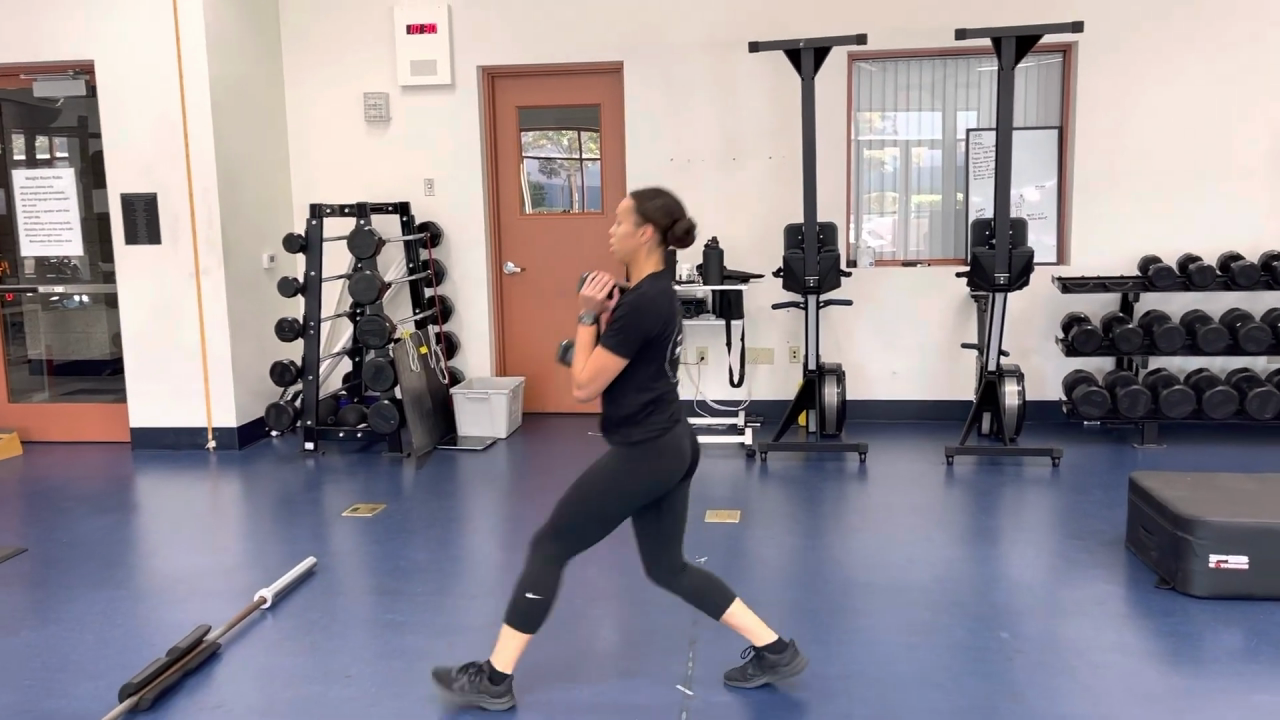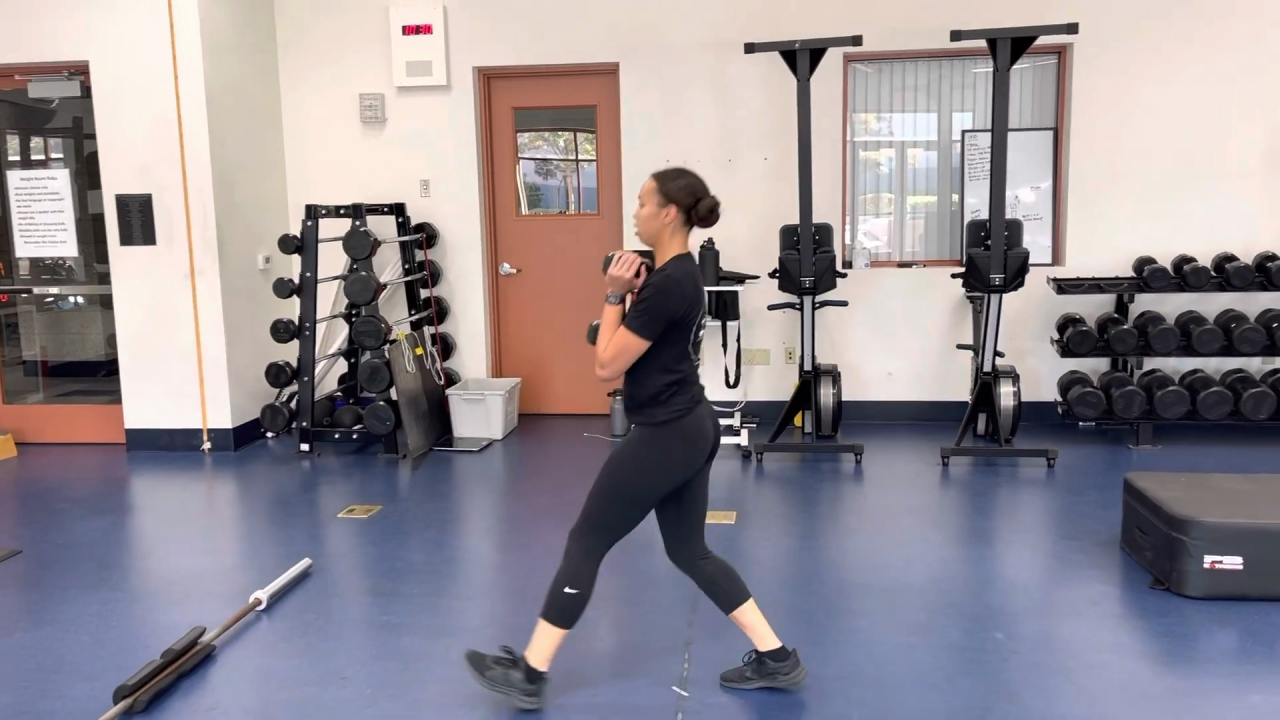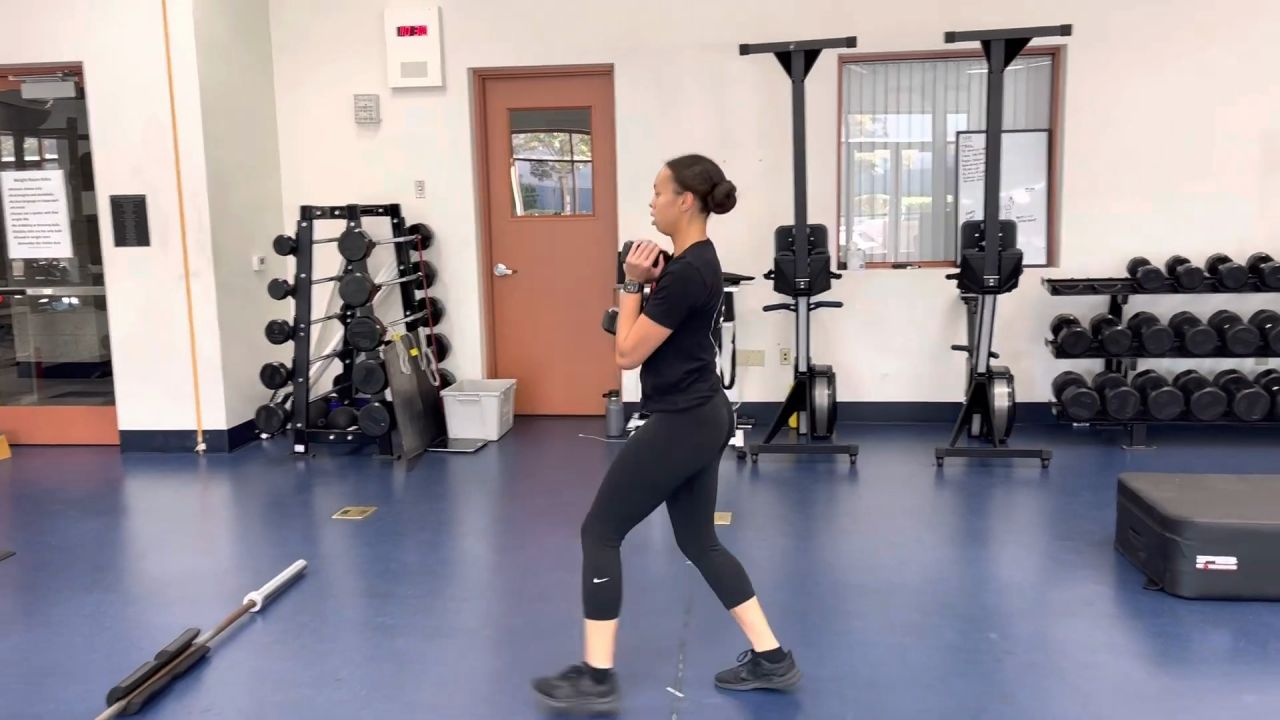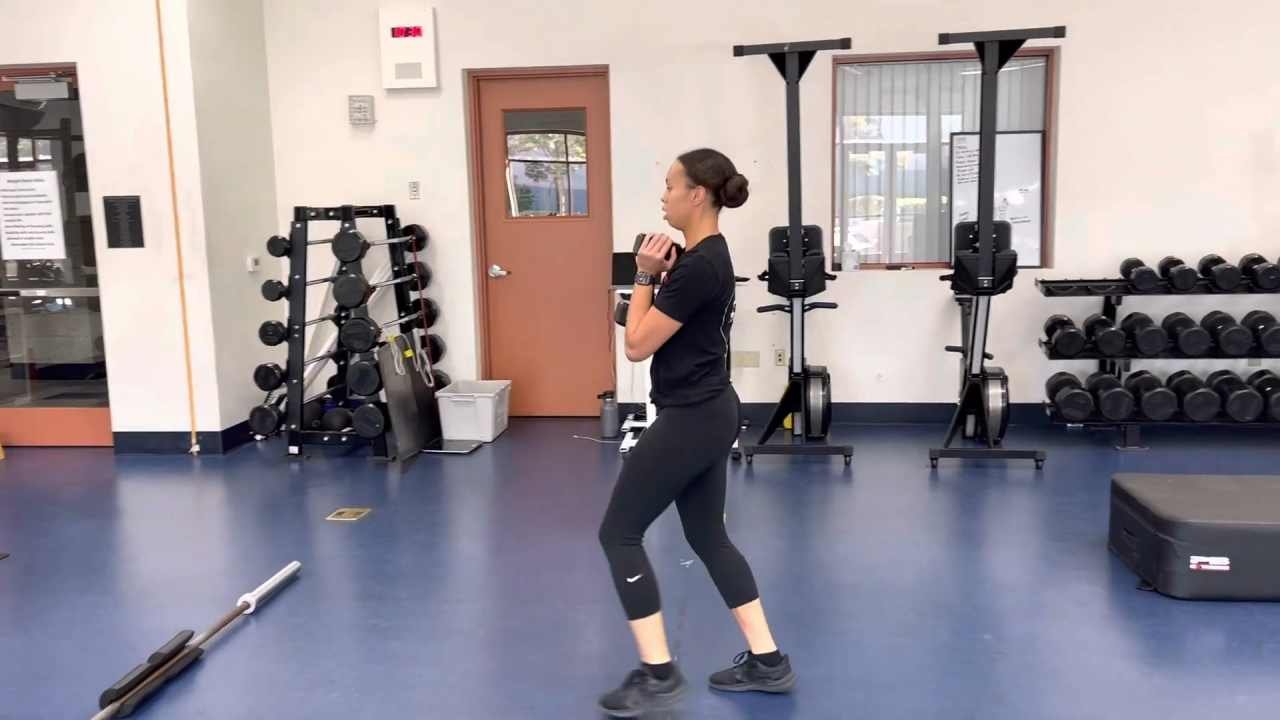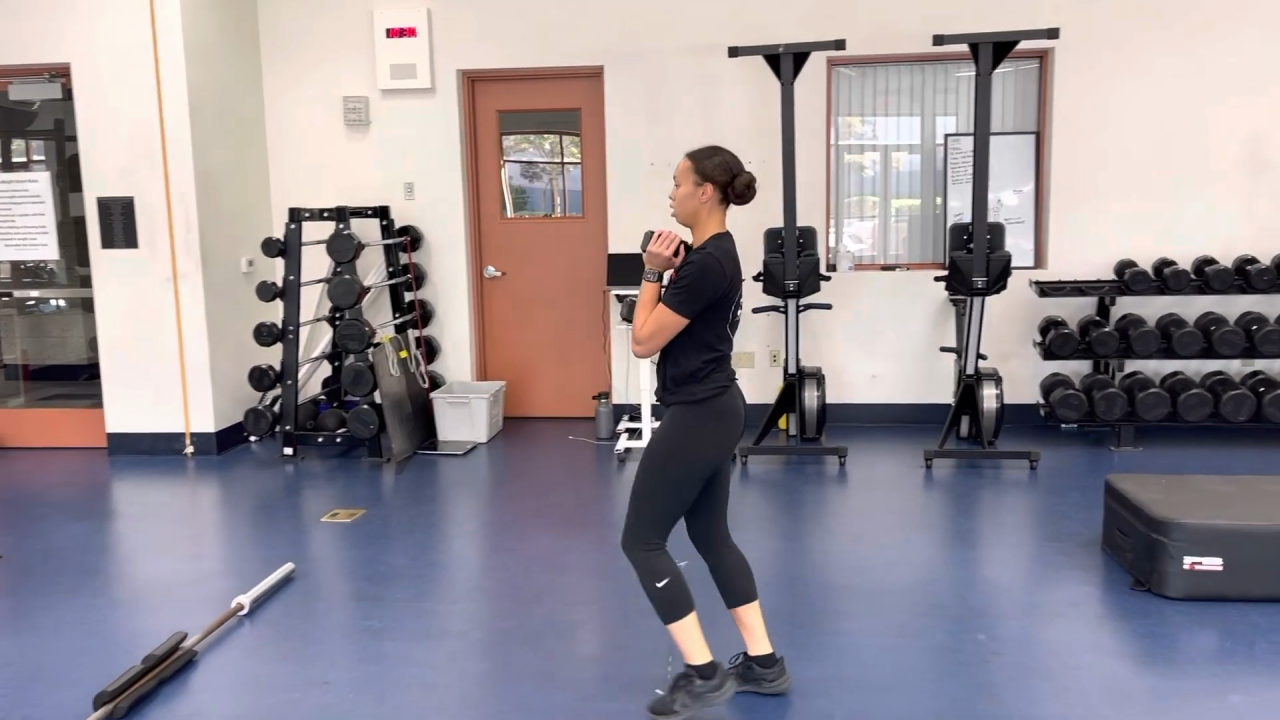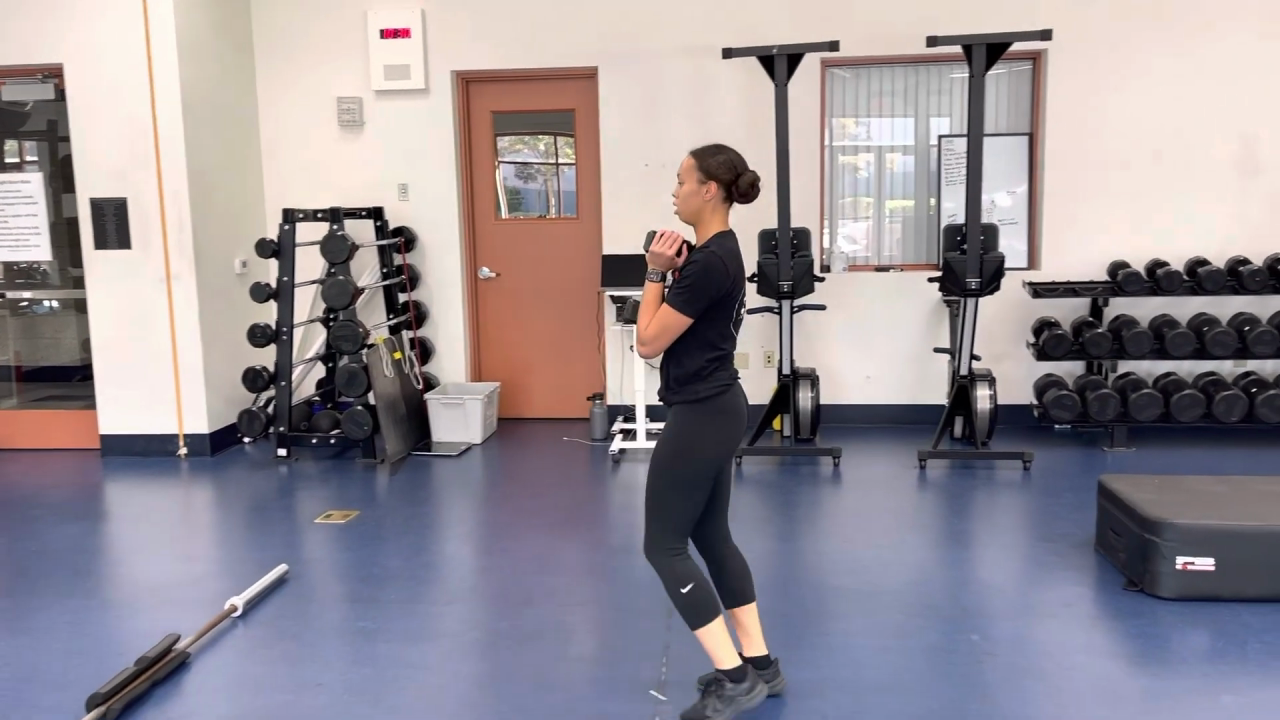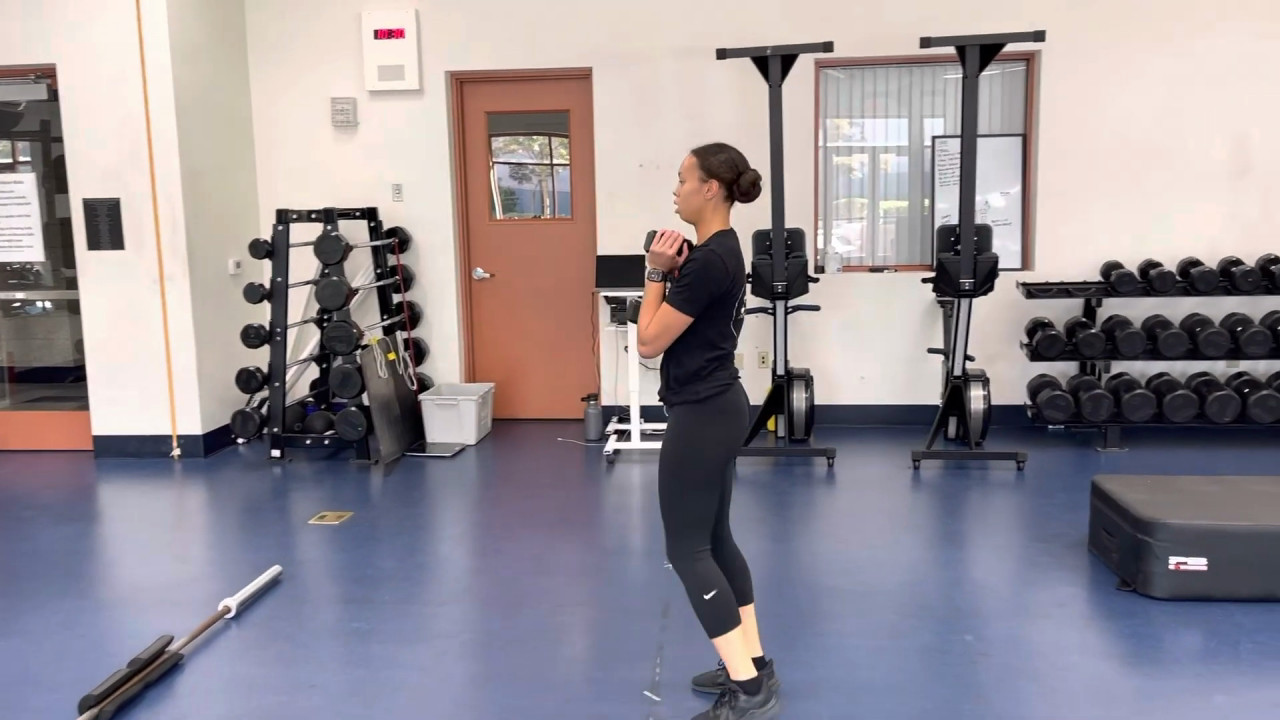
dt=0.1s
person 1, frame 1
left shoulder: (641, 304)
right shoulder: (654, 293)
left elbow: (584, 389)
right elbow: (612, 363)
left wrist: (589, 318)
right wrist: (603, 317)
left hip: (642, 453)
right hip: (672, 446)
left knee: (550, 548)
right knee: (667, 567)
left ankle: (496, 677)
right ankle: (774, 650)
person 1, frame 2
left shoulder: (667, 284)
right shoulder: (679, 274)
left elbow: (607, 367)
right elbow: (635, 345)
left wrist: (614, 297)
right wrist: (629, 295)
left hip: (664, 436)
right hip: (692, 429)
left knee: (587, 542)
right knee: (690, 551)
left ankle: (528, 673)
right ankle: (776, 657)
person 1, frame 3
left shoulder: (687, 273)
right shoulder: (699, 262)
left elbow: (628, 355)
right elbow: (652, 332)
left wrist: (633, 286)
right wrist: (650, 283)
left hip: (680, 425)
right hip: (705, 417)
left knee: (601, 532)
right knee: (699, 541)
left ankle: (597, 675)
right ankle: (772, 659)
person 1, frame 4
left shoulder: (697, 265)
right shoulder: (707, 256)
left elbow: (637, 346)
right elbow: (669, 326)
left wrist: (645, 276)
right wrist: (661, 275)
left hip: (689, 419)
right hip: (713, 412)
left knee: (619, 533)
right knee: (708, 539)
left ankle: (658, 673)
right ankle: (767, 661)
person 1, frame 5
left shoulder: (707, 262)
right shoulder: (714, 252)
left elbow: (644, 341)
right elbow: (672, 324)
left wrist: (652, 272)
right wrist: (669, 272)
left hip: (696, 415)
right hip: (715, 409)
left knee: (642, 540)
right knee: (710, 535)
left ankle: (704, 672)
right ankle: (763, 662)
person 1, frame 6
left shoulder: (709, 261)
right shoulder: (717, 252)
left elbow: (649, 342)
right elbow: (675, 323)
left wrist: (656, 272)
right wrist: (671, 271)
left hip: (699, 415)
right hip: (717, 409)
left knee: (664, 547)
right knee: (711, 537)
right ankle: (759, 662)
person 1, frame 7
left shoulder: (709, 260)
right shoulder: (719, 250)
left elbow: (649, 341)
right elbow: (677, 323)
left wrist: (657, 272)
right wrist: (673, 271)
left hip: (701, 415)
right hip: (719, 407)
left knee: (687, 549)
right knee: (714, 540)
right ankle: (753, 664)
